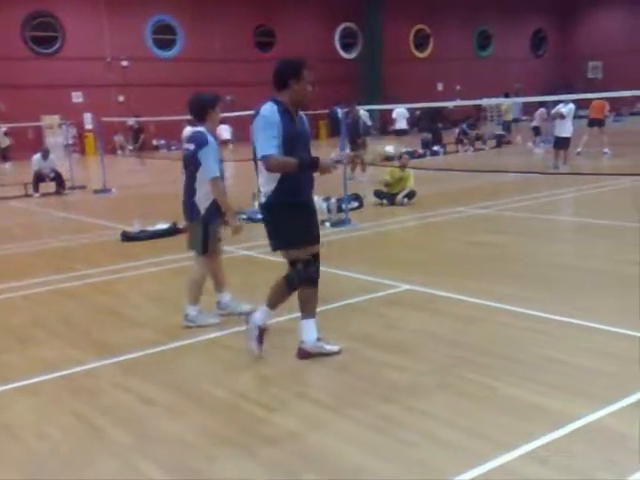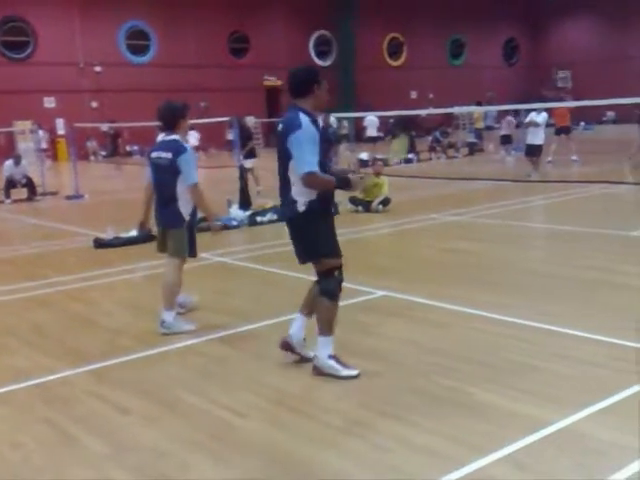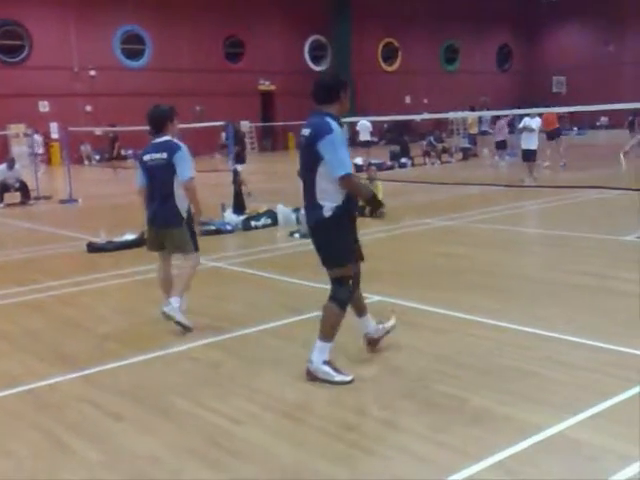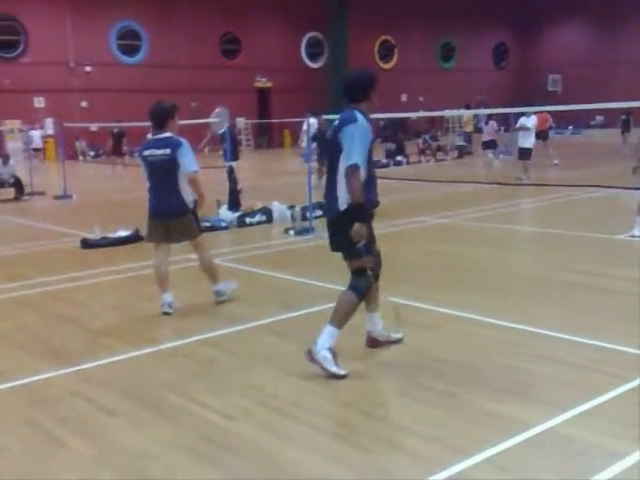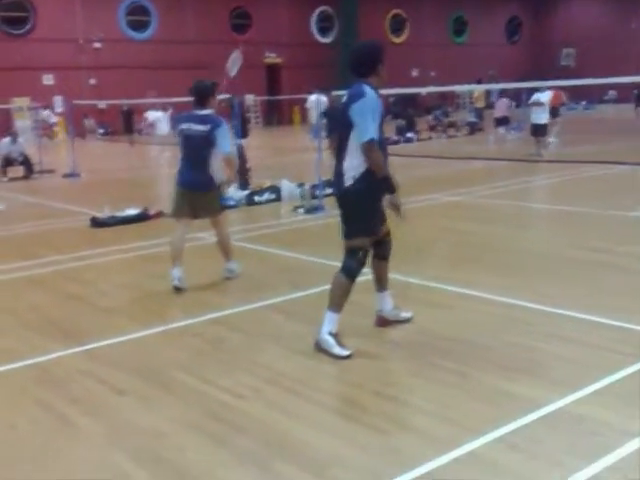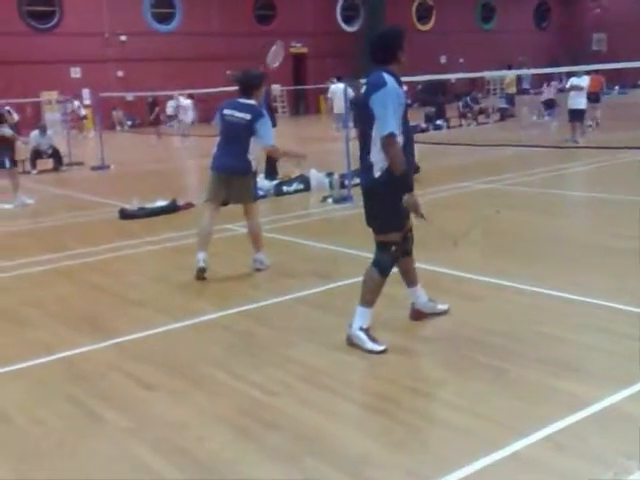
dt=0.4s
person 1, frame 1
left shoulder: (299, 117)
right shoulder: (268, 114)
right elbow: (271, 162)
left wrist: (323, 162)
right wrist: (314, 164)
left hip: (302, 201)
right hip: (278, 204)
left knee: (311, 267)
right knee: (299, 270)
left ankle: (309, 340)
right ankle: (259, 320)
person 1, frame 2
left shoulder: (301, 121)
right shoulder: (302, 125)
right elbow: (310, 178)
left wrist: (337, 176)
right wrist: (344, 183)
left hip: (311, 210)
right hip: (307, 212)
left knee: (326, 276)
right knee: (331, 277)
left ankle: (295, 336)
right ankle: (324, 356)
person 1, frame 3
left shoulder: (313, 126)
right shoulder: (330, 130)
right elbow: (347, 180)
right wrist: (373, 200)
left hip: (325, 214)
right hip: (332, 217)
left knee: (351, 273)
right knee: (343, 284)
left ankle: (371, 331)
right ankle: (318, 362)
person 1, frame 4
left shoulder: (347, 121)
right shoulder: (357, 123)
right elbow: (353, 173)
right wrist: (360, 217)
left hip: (345, 209)
right hip: (349, 212)
left knee: (373, 264)
right knee: (363, 279)
left ankle: (376, 331)
right ankle: (323, 347)
person 1, frame 5
left shoulder: (357, 95)
right shoulder: (367, 96)
right elbow: (370, 148)
right wrist: (390, 187)
left hip: (361, 185)
right hip: (359, 187)
left knee: (382, 242)
right knee: (356, 258)
left ankle: (386, 310)
right ankle: (327, 332)
person 1, frame 6
left shoulder: (377, 83)
right shoulder: (388, 86)
right elbow: (390, 142)
right wrist: (407, 186)
left hip: (383, 178)
right hip: (385, 180)
left knee: (403, 239)
right knee: (387, 252)
left ankle: (419, 302)
right ankle: (358, 328)
person 2, frame 1
left shoulder: (193, 138)
right shoulder: (207, 142)
right elbow: (215, 183)
right wrist: (231, 215)
left hip: (200, 207)
right hip: (203, 209)
left knee: (214, 253)
right knee: (202, 258)
left ankle: (224, 300)
right ankle: (192, 312)
person 2, frame 2
left shoulder: (155, 150)
right shoulder: (183, 150)
left elbow: (150, 186)
right elbow: (193, 188)
left wrist: (145, 216)
right wrist: (211, 217)
left hip: (163, 214)
right hip: (180, 215)
left knee: (174, 259)
right knee: (175, 263)
left ankle: (179, 300)
right ankle: (168, 318)
person 2, frame 3
left shoulder: (145, 154)
right shoulder: (177, 148)
left elbow: (143, 189)
right elbow: (188, 183)
right wrist: (197, 208)
left hip: (155, 215)
right hip: (176, 214)
left knee: (164, 258)
right knee: (191, 260)
left ankle: (170, 302)
right ankle: (174, 302)
person 2, frame 4
left shoulder: (144, 149)
right shoulder: (179, 144)
right elbow: (191, 176)
right wrist: (201, 197)
left hip: (156, 207)
right hip: (180, 206)
left knee: (161, 252)
right knee: (200, 246)
left ankle: (166, 299)
right ankle: (219, 288)
person 2, frame 5
left shoulder: (181, 120)
right shoulder: (217, 123)
right elbow: (228, 157)
right wrist: (232, 173)
left hip: (185, 181)
right hip: (208, 182)
left knee: (181, 226)
right knee: (219, 223)
left ankle: (176, 273)
right ankle: (230, 265)
person 2, frame 6
left shoulder: (225, 107)
right shoulder: (258, 114)
right elbow: (270, 149)
right wrist: (291, 154)
left hip: (219, 165)
right hip: (242, 168)
left knee: (210, 210)
right knee: (251, 212)
left ankle: (201, 259)
right ankle: (259, 257)
